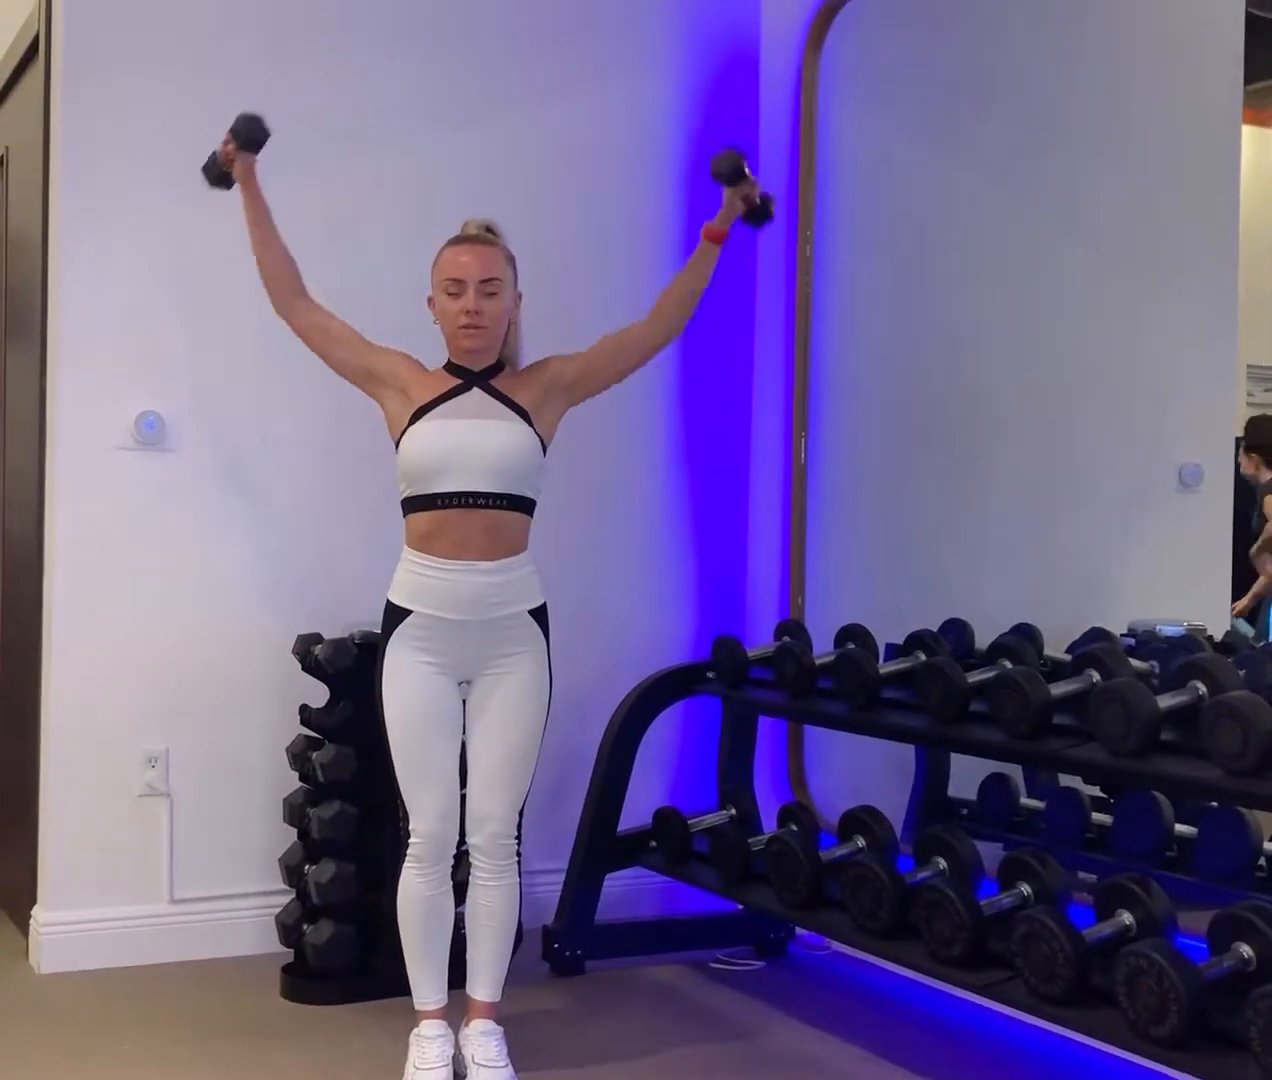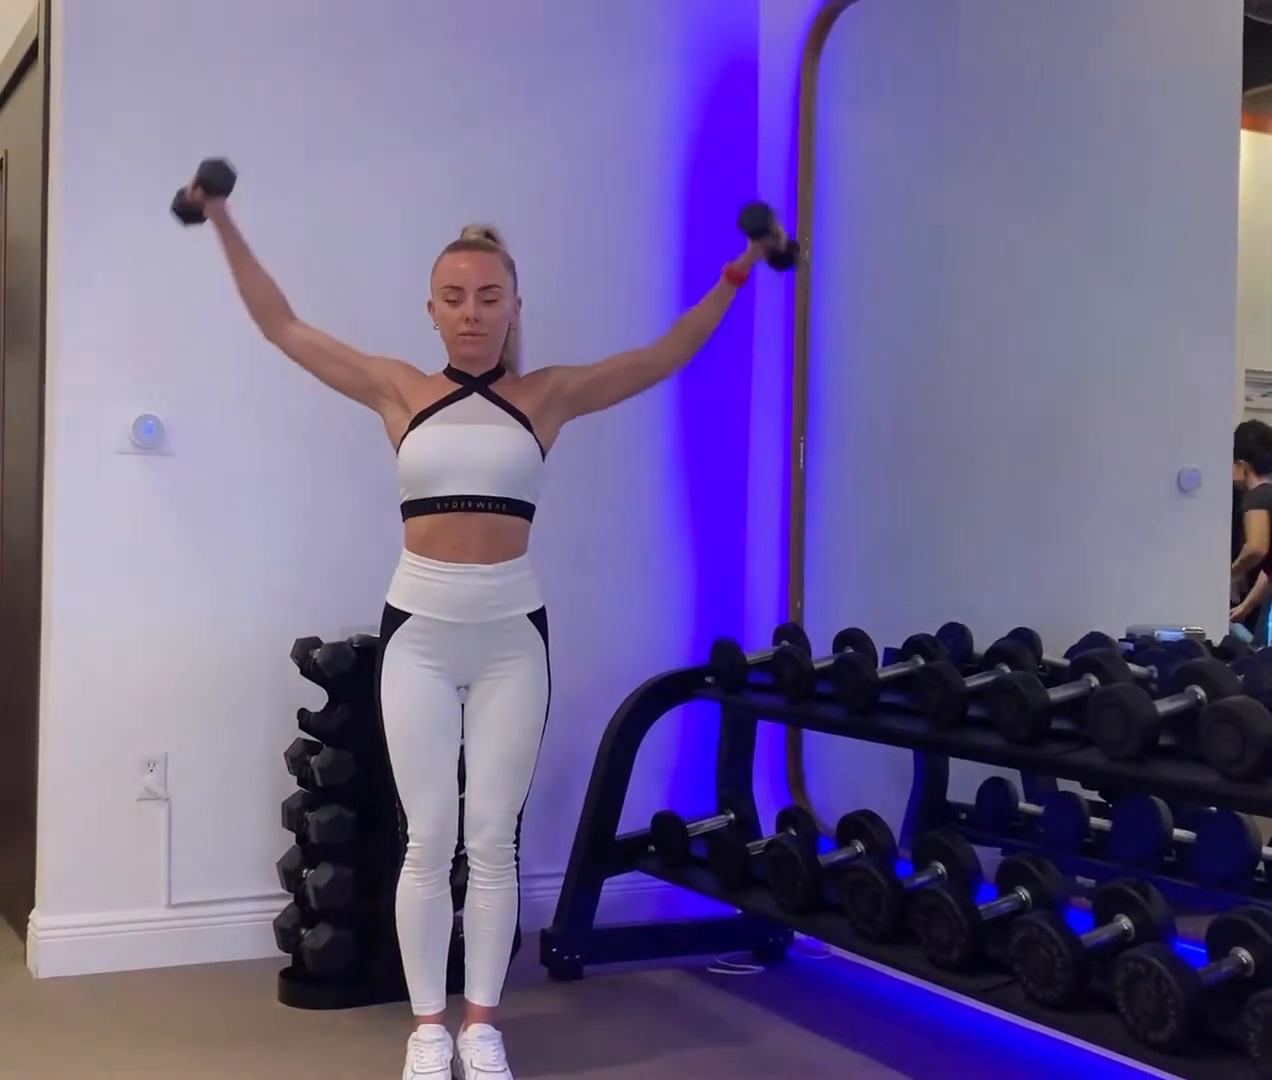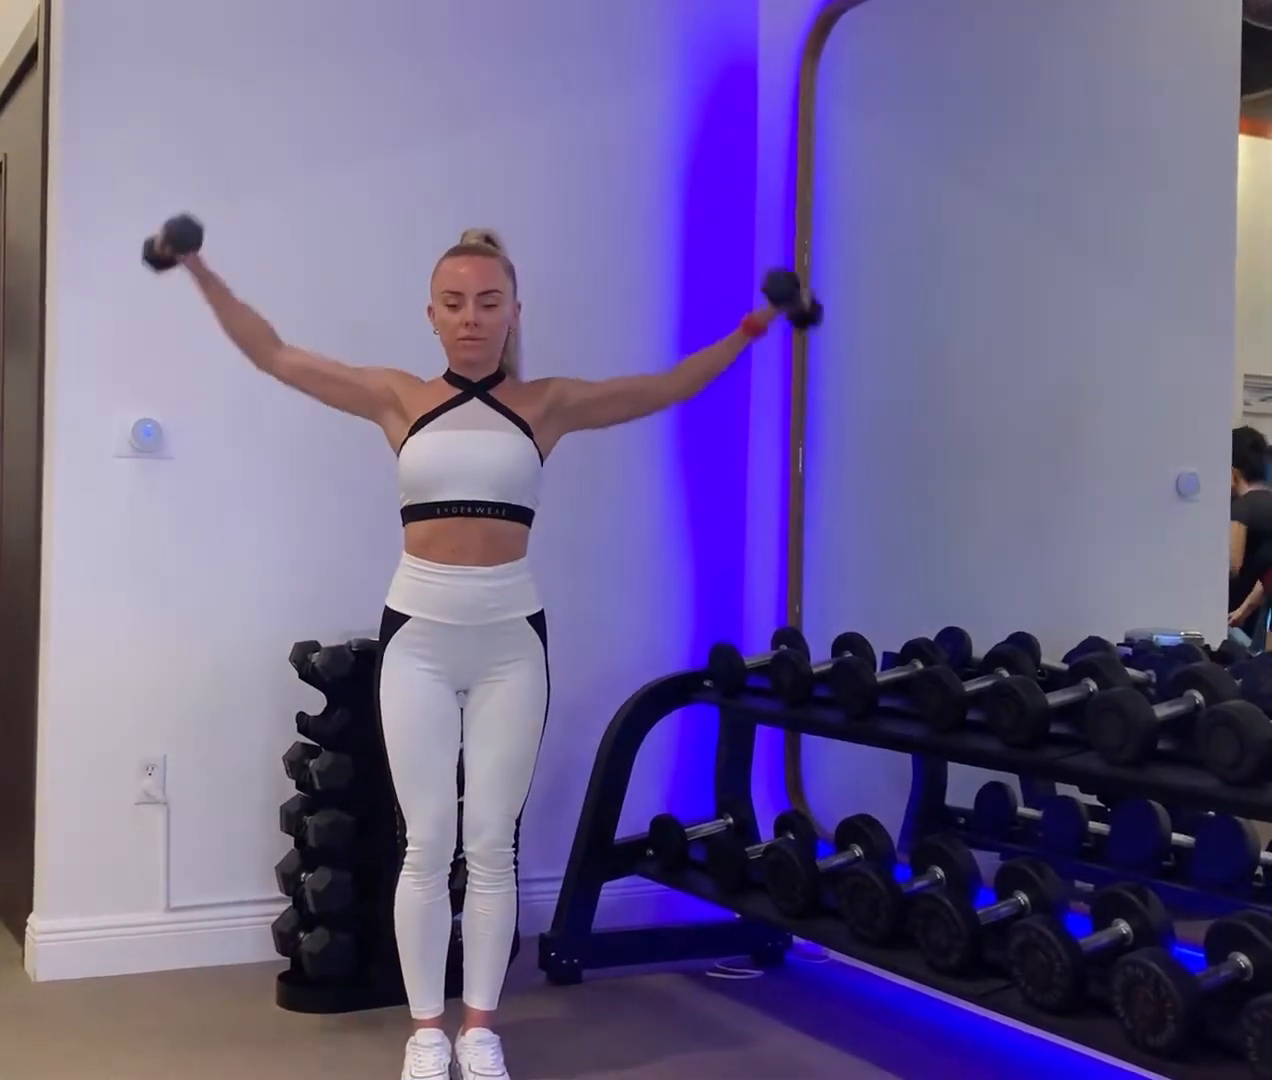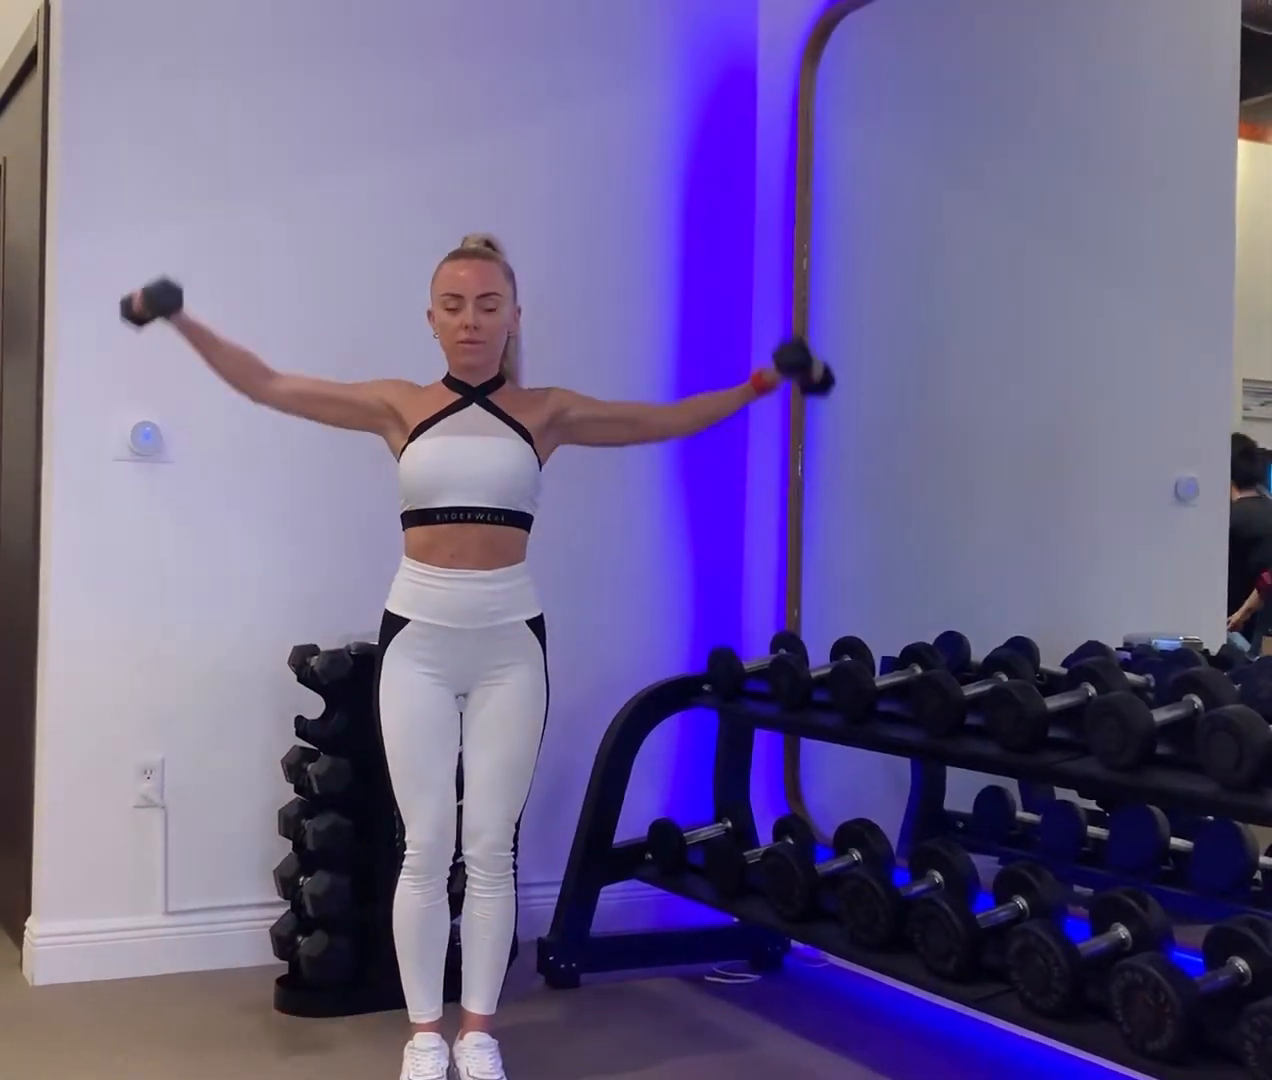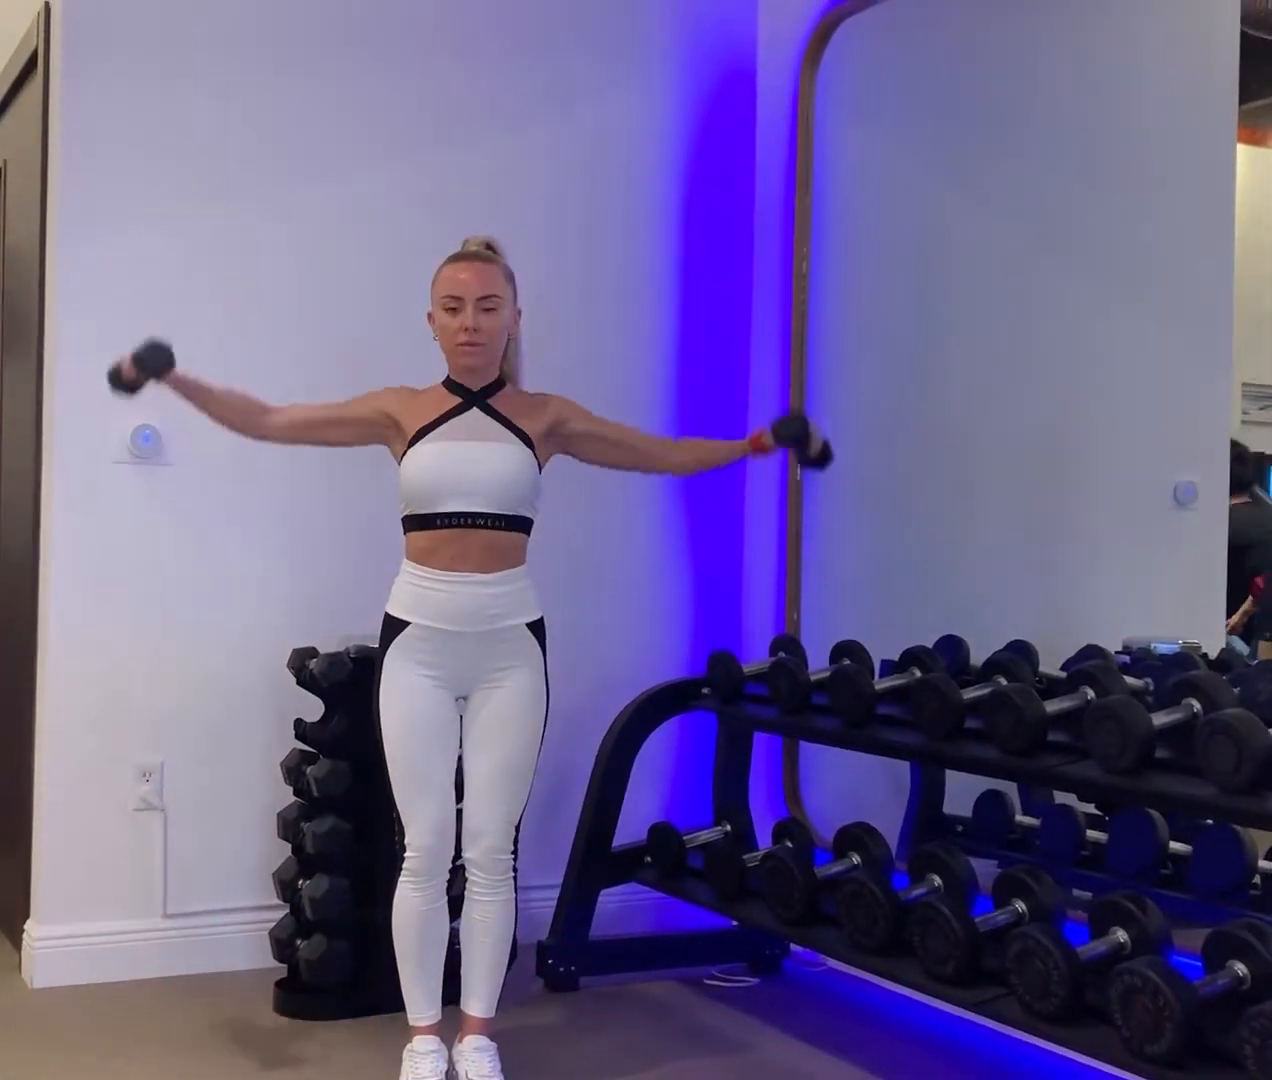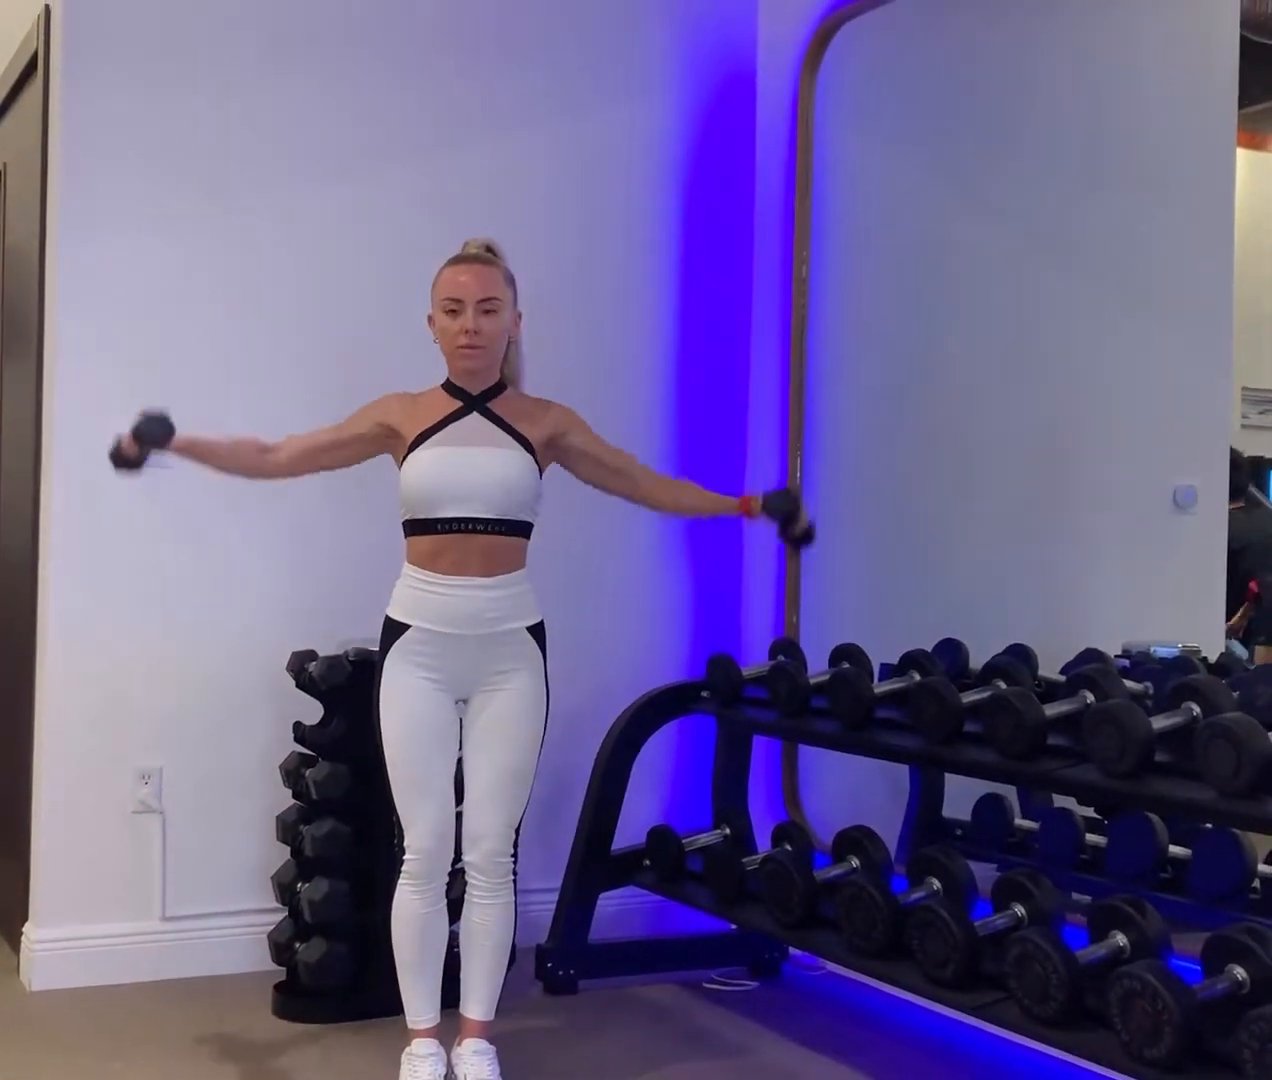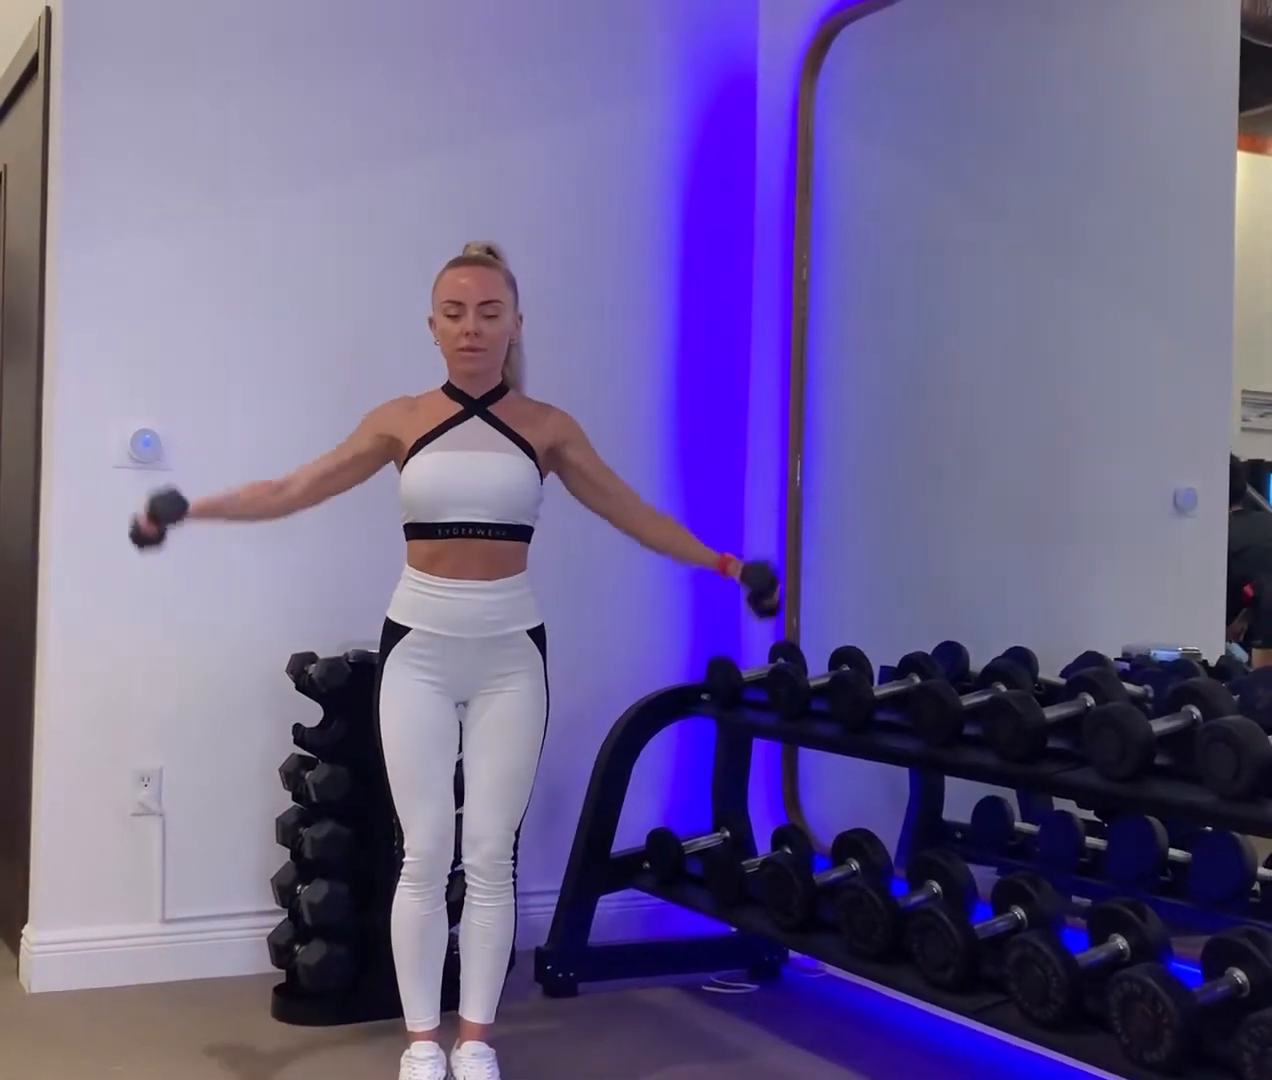
dt=0.1s
person 1, frame 1
left shoulder: (544, 389)
right shoulder: (400, 383)
left elbow: (661, 327)
right elbow: (293, 304)
left wrist: (717, 232)
right wrist: (248, 184)
left hip: (511, 634)
right hip: (420, 629)
left knee: (496, 836)
right knee: (429, 836)
person 1, frame 2
left shoulder: (544, 395)
right shoulder: (399, 389)
left elbow: (669, 355)
right elbow: (282, 327)
left wrist: (737, 272)
right wrist: (223, 221)
left hip: (511, 634)
right hip: (419, 631)
left knee: (493, 840)
right knee: (428, 839)
person 1, frame 3
left shoulder: (546, 402)
right shoulder: (398, 395)
left elbow: (671, 386)
right elbow: (273, 354)
left wrist: (753, 329)
right wrist: (201, 272)
left hip: (510, 638)
right hip: (418, 635)
left knee: (492, 845)
right knee: (427, 844)
person 1, frame 4
left shoulder: (545, 411)
right shoulder: (398, 404)
left elbow: (669, 418)
right elbow: (267, 385)
left wrist: (757, 384)
right wrist: (182, 319)
left hip: (509, 642)
right hip: (417, 638)
left knee: (491, 848)
right knee: (426, 847)
person 1, frame 5
left shoulder: (545, 415)
right shoulder: (400, 408)
left elbow: (660, 454)
right elbow: (267, 422)
left wrist: (755, 446)
right wrist: (175, 381)
left hip: (509, 644)
right hip: (419, 640)
left knee: (491, 851)
right knee: (426, 848)
person 1, frame 6
left shoulder: (545, 421)
right shoulder: (401, 415)
left elbow: (650, 484)
right elbow: (274, 457)
left wrist: (747, 506)
right wrist: (175, 443)
left hip: (510, 648)
right hip: (419, 644)
left knee: (491, 853)
right knee: (425, 851)
person 1, frame 7
left shoulder: (548, 425)
right shoulder: (399, 419)
left elbow: (632, 512)
right elbow: (296, 489)
left wrist: (724, 564)
right wrist: (195, 509)
left hip: (510, 652)
right hip: (419, 647)
left knee: (491, 856)
right knee: (424, 854)
